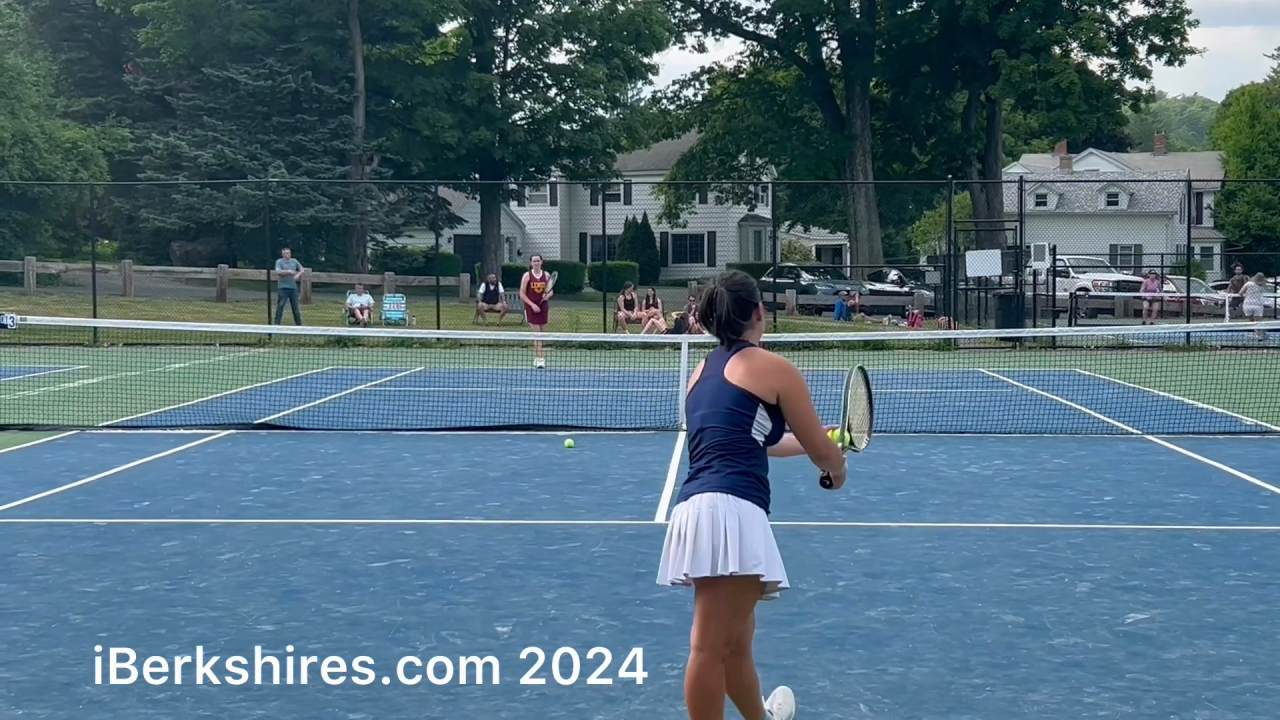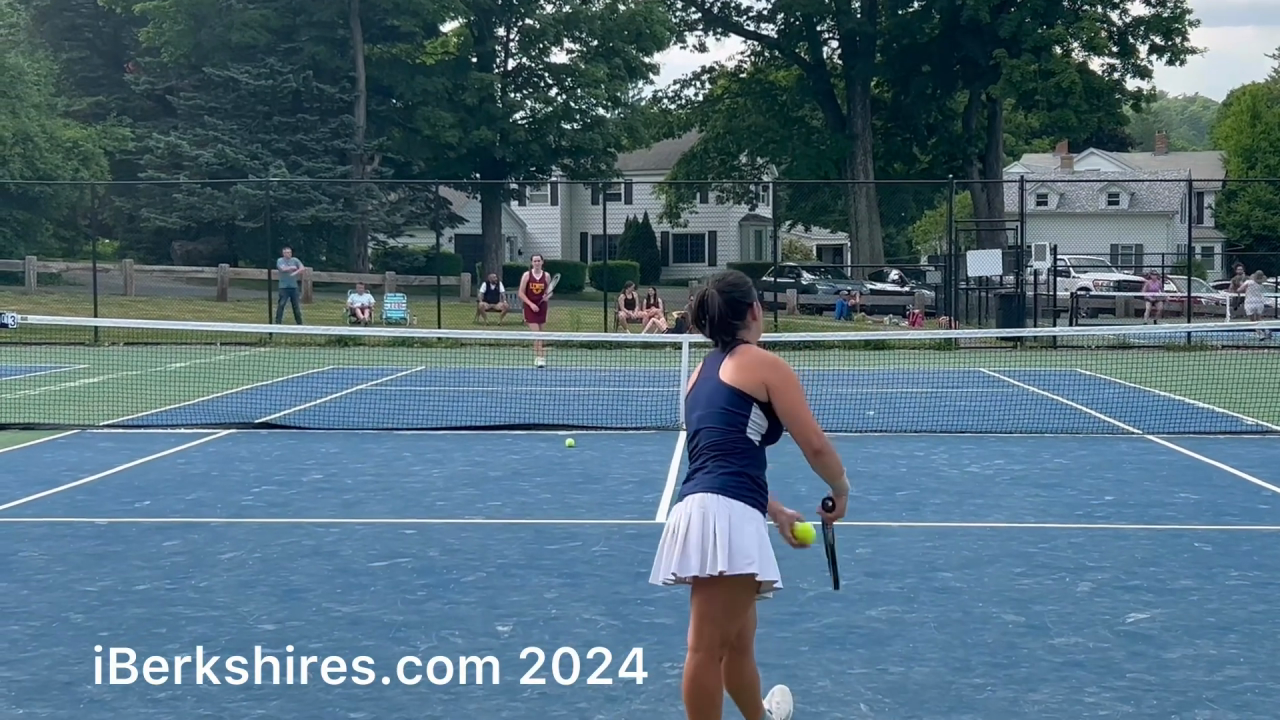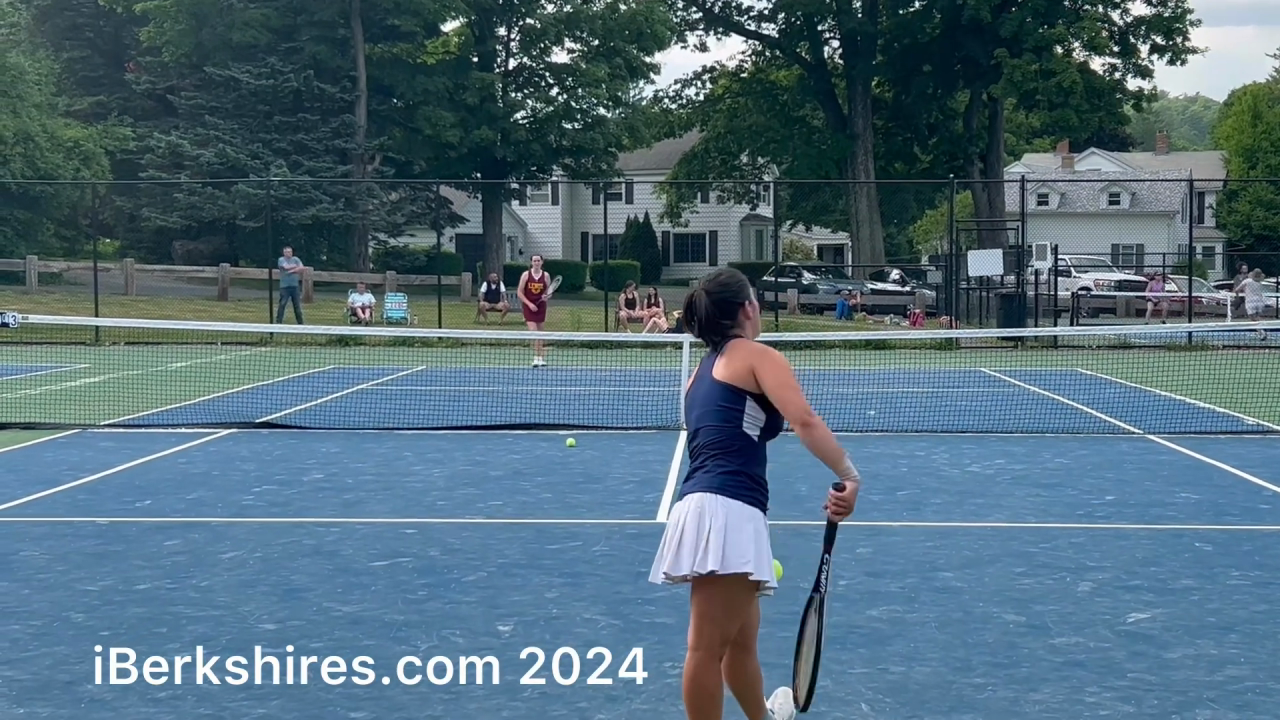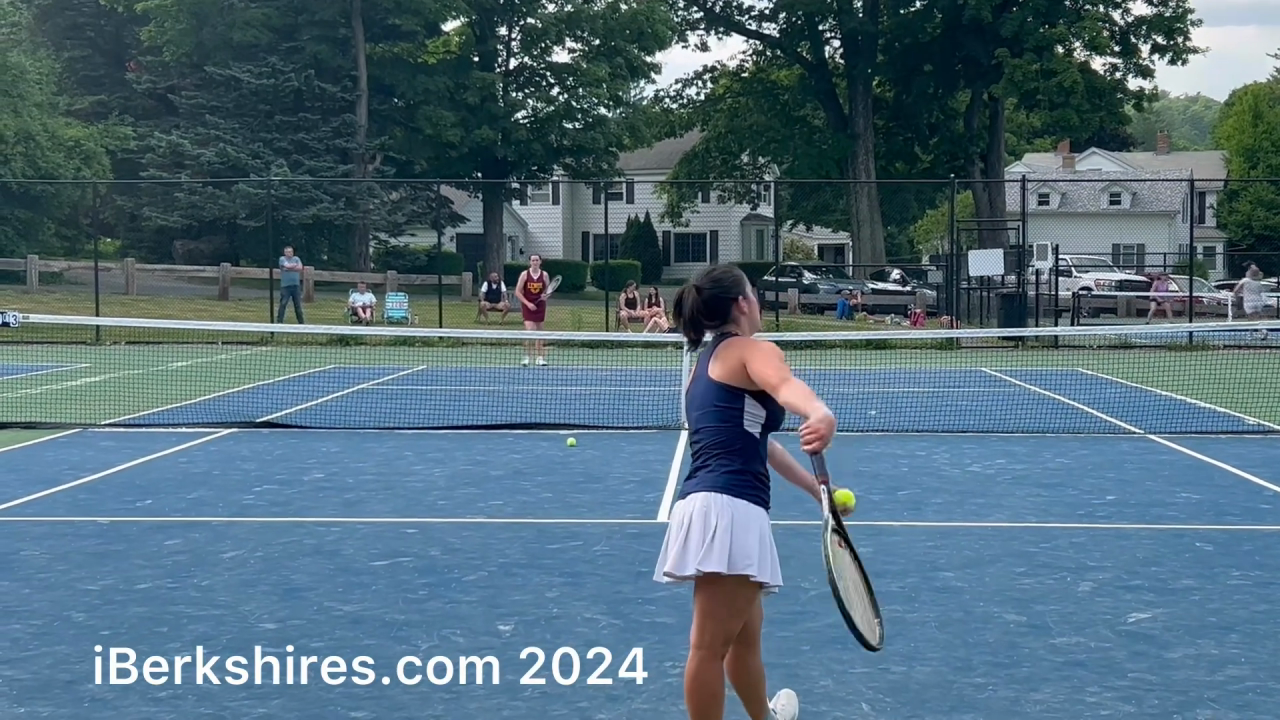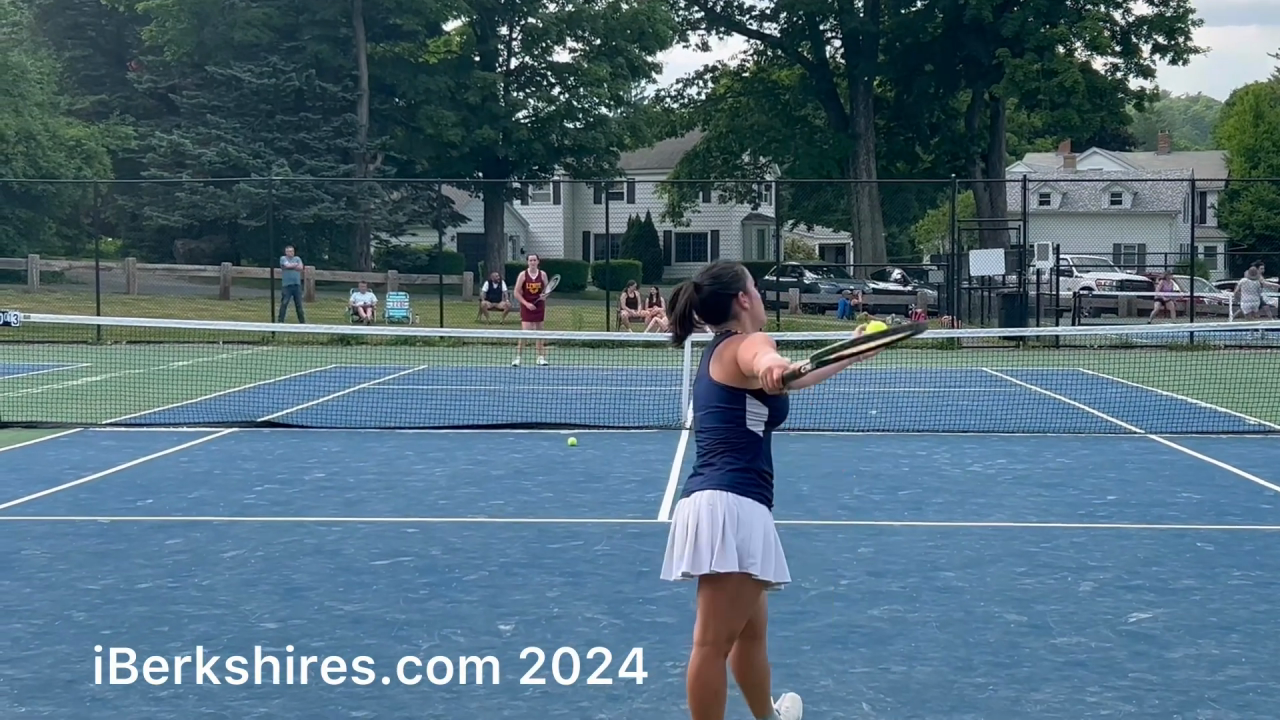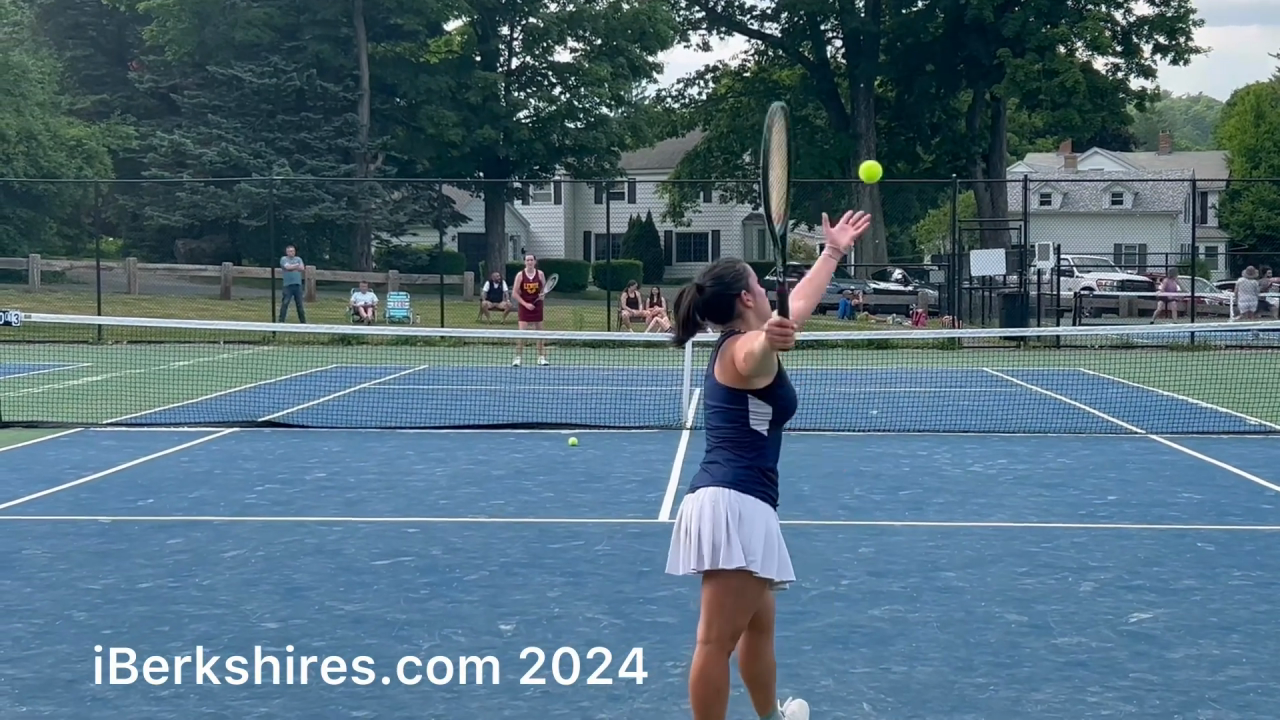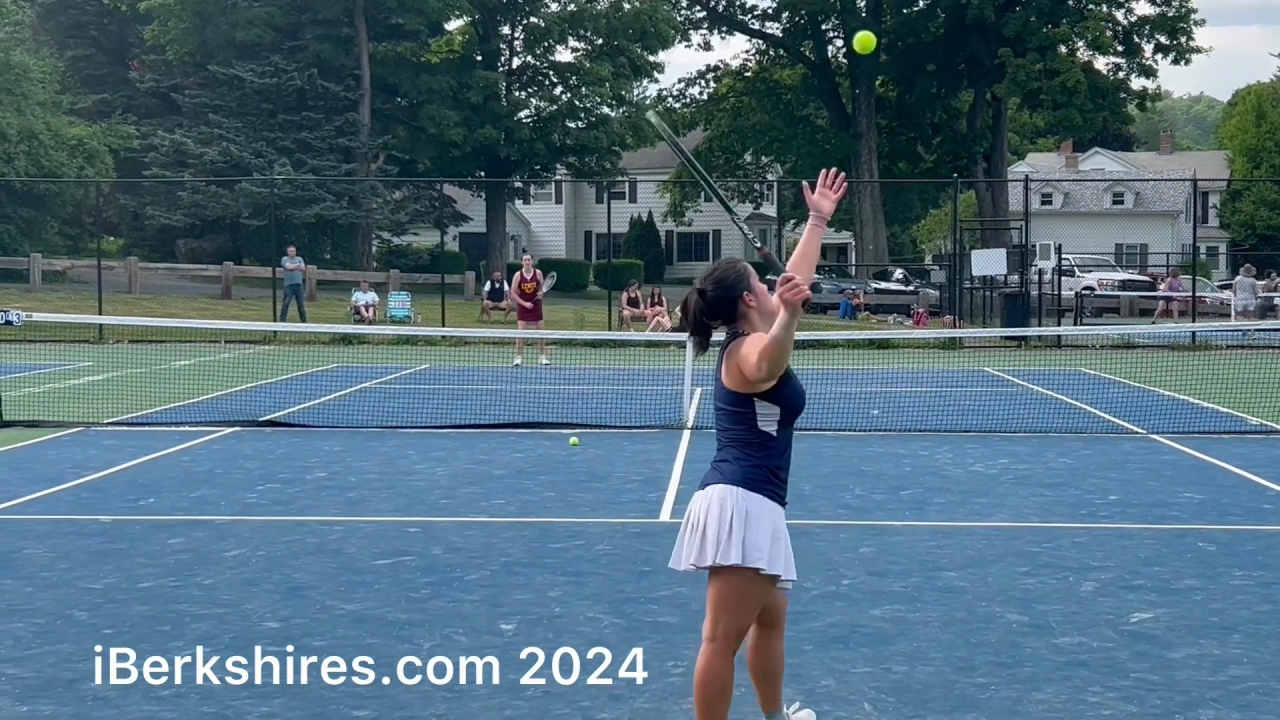
dt=0.1s
person 1, frame 1
left shoulder: (704, 371)
right shoulder: (772, 367)
right elbow: (820, 447)
left wrist: (797, 444)
right wrist: (838, 469)
left hip: (698, 508)
right hip: (731, 513)
left knee: (736, 640)
right knee: (712, 647)
person 1, frame 2
left shoulder: (704, 372)
right shoulder: (765, 364)
right elbow: (814, 445)
left wrist: (778, 513)
right wrist: (840, 490)
left hip: (697, 508)
right hip: (725, 513)
left knee: (738, 639)
right knee: (708, 647)
person 1, frame 3
left shoulder: (708, 367)
right shoulder: (754, 355)
right elbow: (803, 419)
right wrist: (848, 476)
left hip: (703, 507)
right hip: (724, 511)
left knee: (743, 635)
right knee: (709, 646)
person 1, frame 4
left shoulder: (709, 363)
right shoulder: (749, 350)
right elbow: (788, 386)
left wrist: (813, 484)
right wrist: (820, 415)
left hip: (706, 505)
right hip: (729, 509)
left knee: (745, 633)
right knee: (711, 645)
person 1, frame 5
left shoulder: (723, 354)
right shoulder: (746, 345)
left elbow: (782, 372)
right elbow: (772, 370)
left wrist: (842, 356)
right wrist: (783, 369)
left hip: (712, 505)
right hip: (732, 510)
left knee: (750, 629)
right knee: (714, 642)
person 1, frame 6
left shoulder: (734, 347)
right shoulder: (745, 349)
left elbow: (797, 304)
right elbow: (761, 356)
left wrist: (834, 251)
right wrist: (771, 337)
left hip: (725, 502)
right hip: (735, 503)
left knee: (759, 622)
right knee: (718, 641)
person 1, frame 7
left shoulder: (749, 340)
right shoulder: (748, 350)
left elbow: (794, 281)
right elbow: (772, 364)
left wrist: (818, 221)
right wrist: (789, 313)
left hip: (739, 502)
right hip: (743, 505)
left knee: (771, 617)
right knee: (723, 638)
